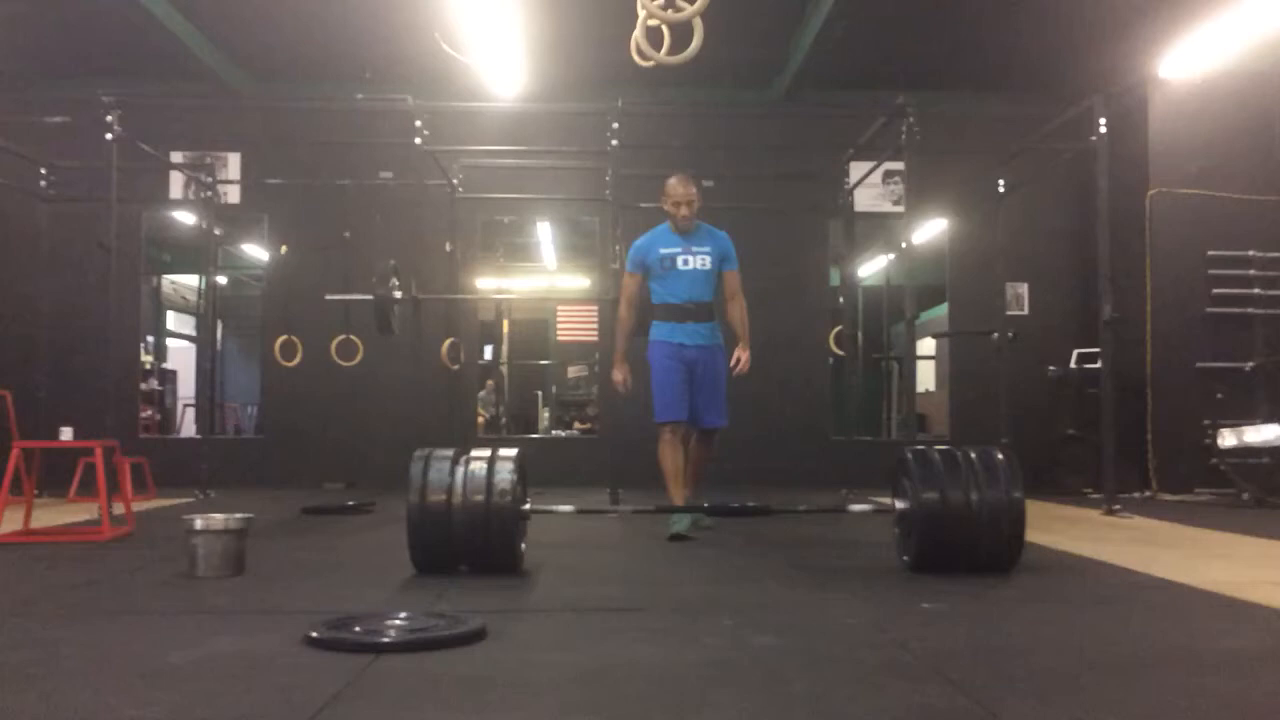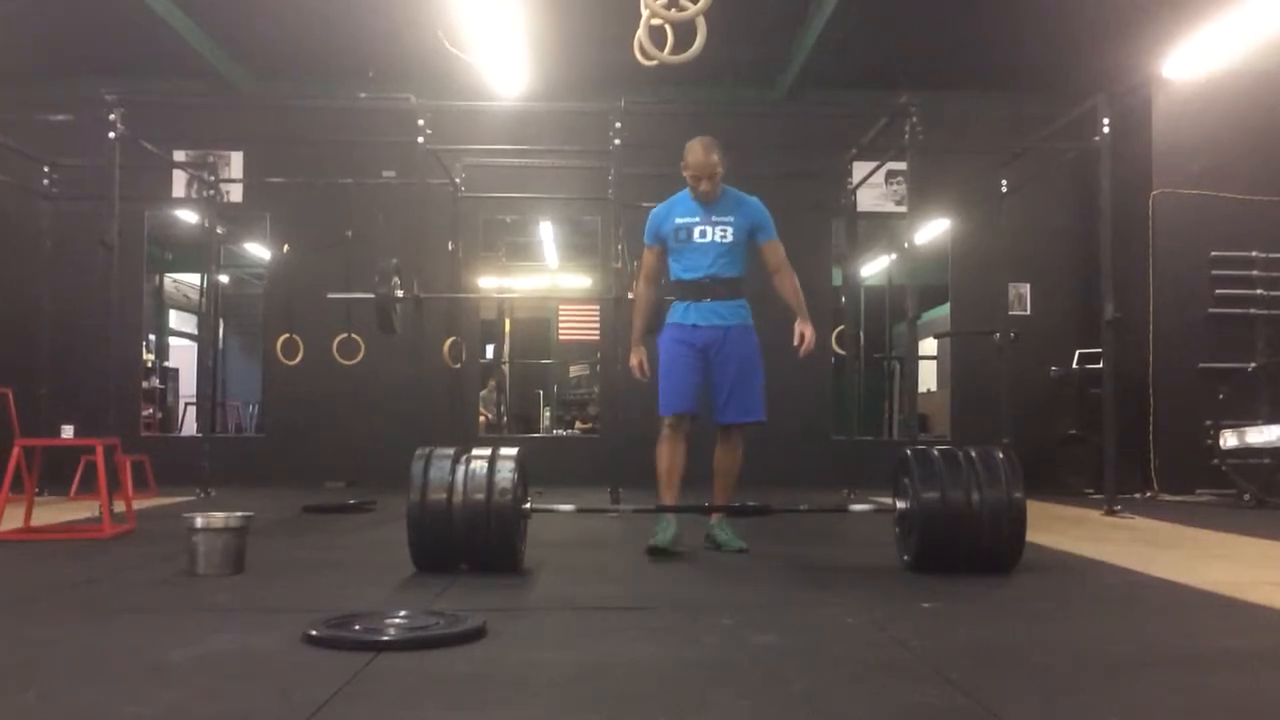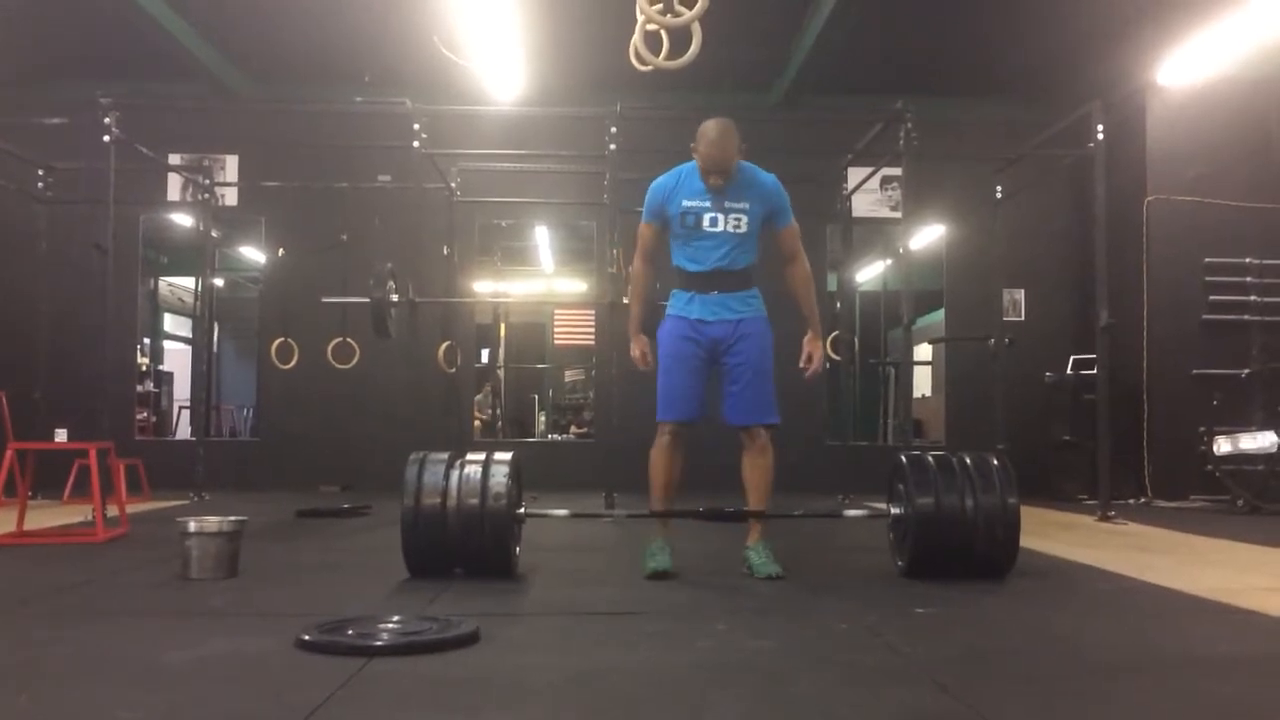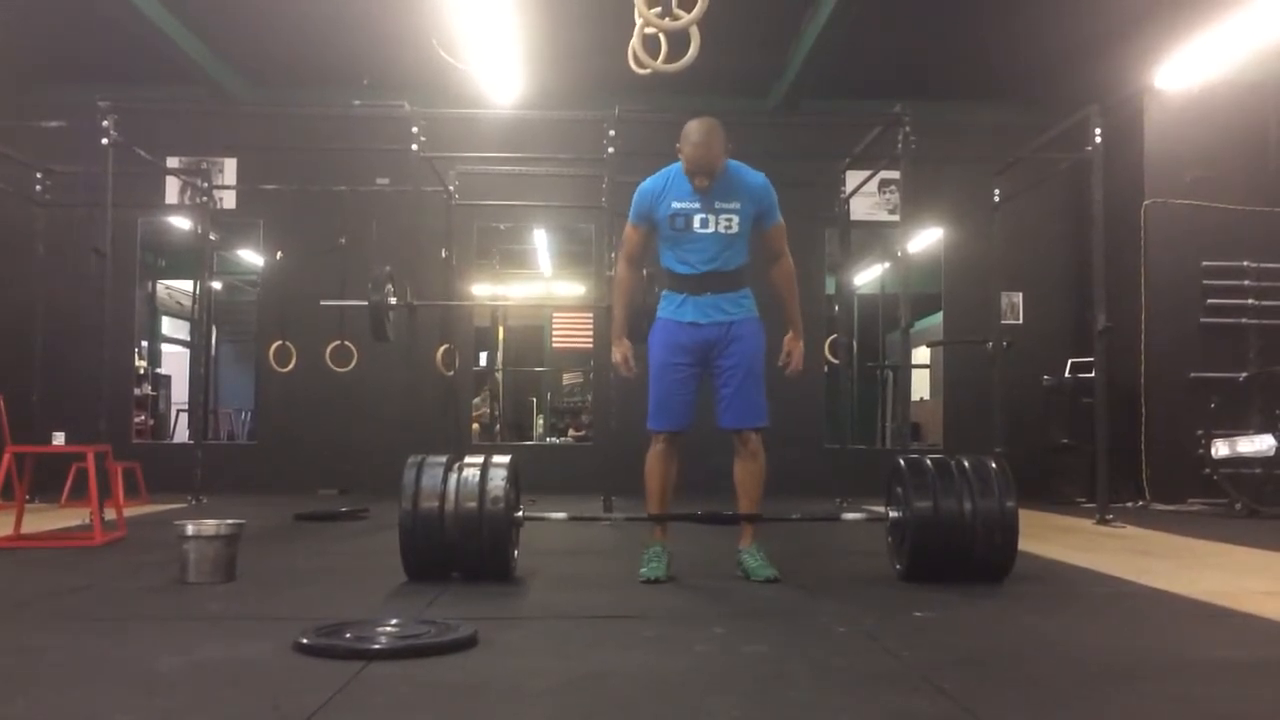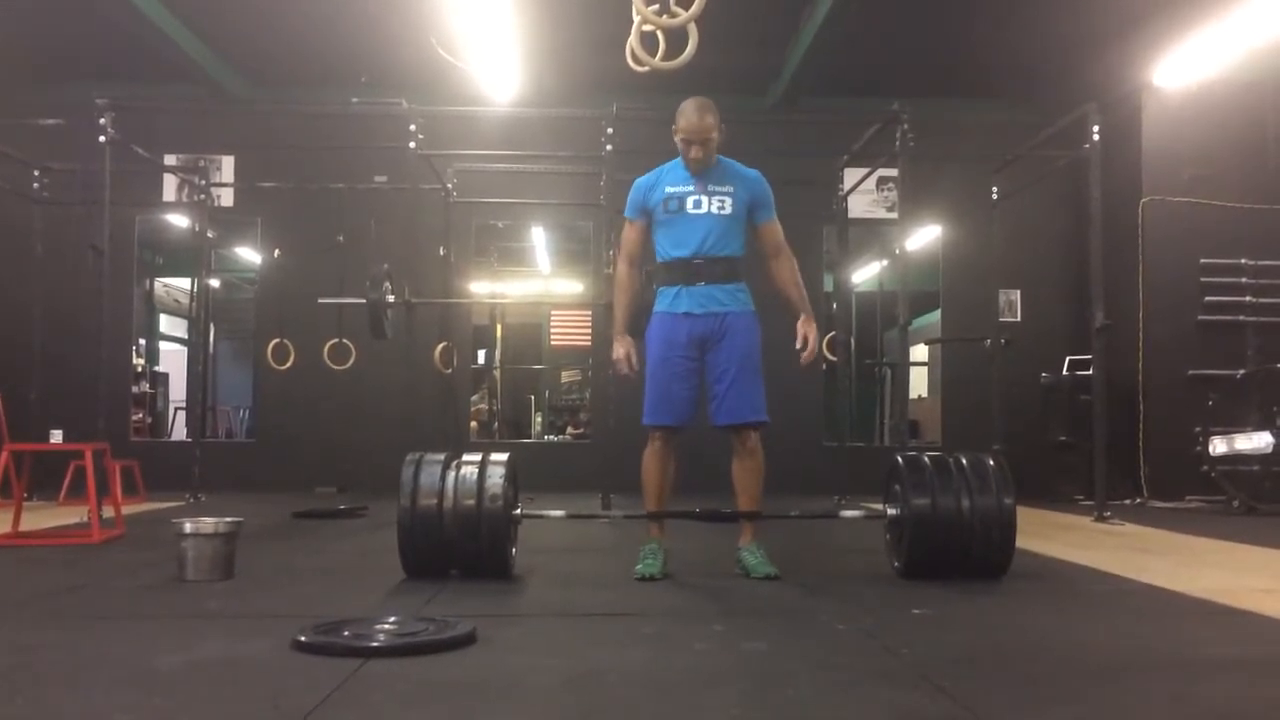
dt=1s
person 1, frame 1
left shoulder: (720, 242)
right shoulder: (645, 246)
left elbow: (734, 298)
right elbow: (628, 306)
left wrist: (743, 343)
right wrist: (619, 360)
left hip: (708, 342)
right hip: (666, 342)
left knee: (706, 429)
right knee: (671, 426)
left ankle: (688, 497)
right ankle: (679, 510)
person 1, frame 2
left shoulder: (750, 210)
right shoulder: (662, 215)
left elbow: (779, 268)
right elbow: (647, 282)
left wrist: (802, 317)
right wrist: (636, 341)
left hip: (734, 326)
right hip: (682, 325)
left knee: (732, 427)
right knee: (675, 420)
left ankle: (717, 521)
right ankle: (667, 521)
person 1, frame 3
left shoulder: (766, 189)
right shoulder: (665, 189)
left elbow: (794, 261)
right elbow: (644, 262)
left wrist: (814, 331)
right wrist: (636, 330)
left hip: (745, 319)
right hip: (684, 318)
left knee: (755, 430)
right knee: (671, 426)
left ankle: (755, 542)
right ankle: (660, 539)
person 1, frame 4
left shoulder: (755, 188)
right shoulder: (652, 190)
left elbow: (779, 260)
right elbow: (628, 264)
left wrist: (796, 330)
right wrist: (618, 335)
left hip: (737, 320)
right hip: (675, 321)
left knee: (747, 434)
right knee: (663, 435)
left ankle: (748, 544)
right ankle: (657, 544)
person 1, frame 5
left shoulder: (750, 183)
right shoulder: (648, 187)
left elbow: (778, 255)
right elbow: (628, 263)
left wrist: (806, 314)
right wrist: (620, 332)
left hip: (733, 315)
right hip: (672, 315)
left knee: (745, 431)
right knee: (660, 431)
left ankle: (748, 543)
right ankle: (654, 543)
